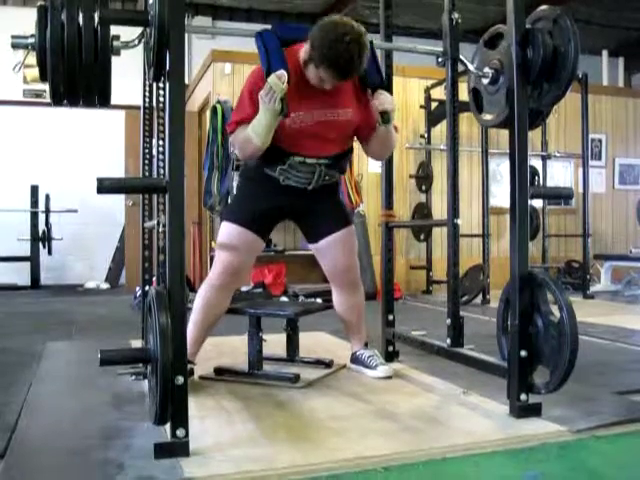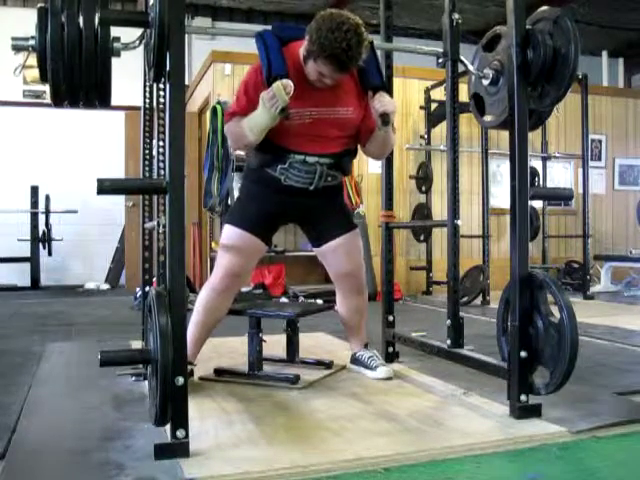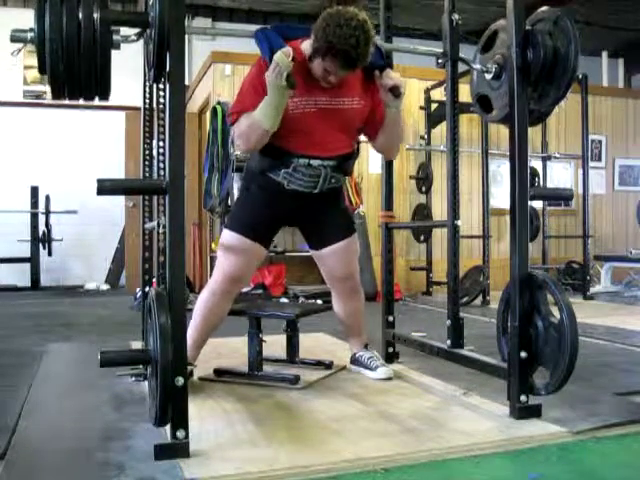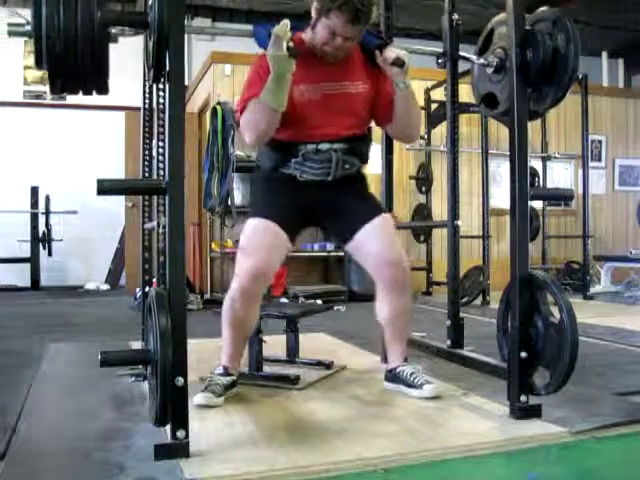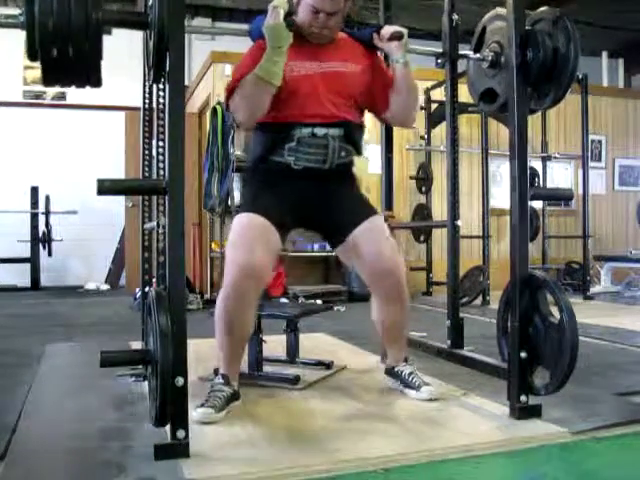
dt=1s
person 1, frame 1
left shoulder: (357, 85)
right shoulder: (271, 74)
left elbow: (378, 152)
right elbow: (242, 149)
left wrist: (384, 121)
right wrist: (268, 114)
left hip: (321, 190)
right hip: (264, 183)
left knee: (347, 275)
right knee: (225, 272)
left ankle: (359, 350)
right ankle: (185, 358)
person 1, frame 2
left shoulder: (360, 82)
left elbow: (376, 151)
right elbow: (235, 138)
left wrist: (384, 125)
right wrist: (265, 115)
left hip: (325, 193)
right hip: (267, 186)
left knee: (352, 277)
right knee: (226, 276)
left ankle: (360, 351)
right ankle: (183, 361)
person 1, frame 3
left shoulder: (365, 81)
right shoulder: (273, 65)
left elbow: (389, 148)
right elbow: (244, 141)
left wrist: (393, 103)
right wrist: (277, 94)
left hip: (325, 194)
right hip: (268, 188)
left knee: (347, 280)
right knee: (226, 280)
left ankle: (359, 351)
right ankle: (182, 363)
person 1, frame 4
left shoulder: (370, 66)
right shoulder: (275, 60)
left elbow: (408, 133)
right elbow: (253, 135)
left wrist: (399, 80)
right wrist: (280, 74)
left hip: (346, 184)
right hip: (284, 184)
left knee: (395, 267)
right knee: (249, 277)
left ankle: (397, 366)
right ankle: (227, 373)
person 1, frame 5
left shoulder: (362, 56)
right shoulder: (267, 48)
left elbow: (404, 116)
right elbow: (244, 114)
left wrist: (398, 57)
right wrist: (276, 49)
left hip: (336, 182)
right hip: (274, 179)
left knee: (391, 275)
right knee: (241, 277)
left ankle: (397, 365)
right ankle: (227, 382)
